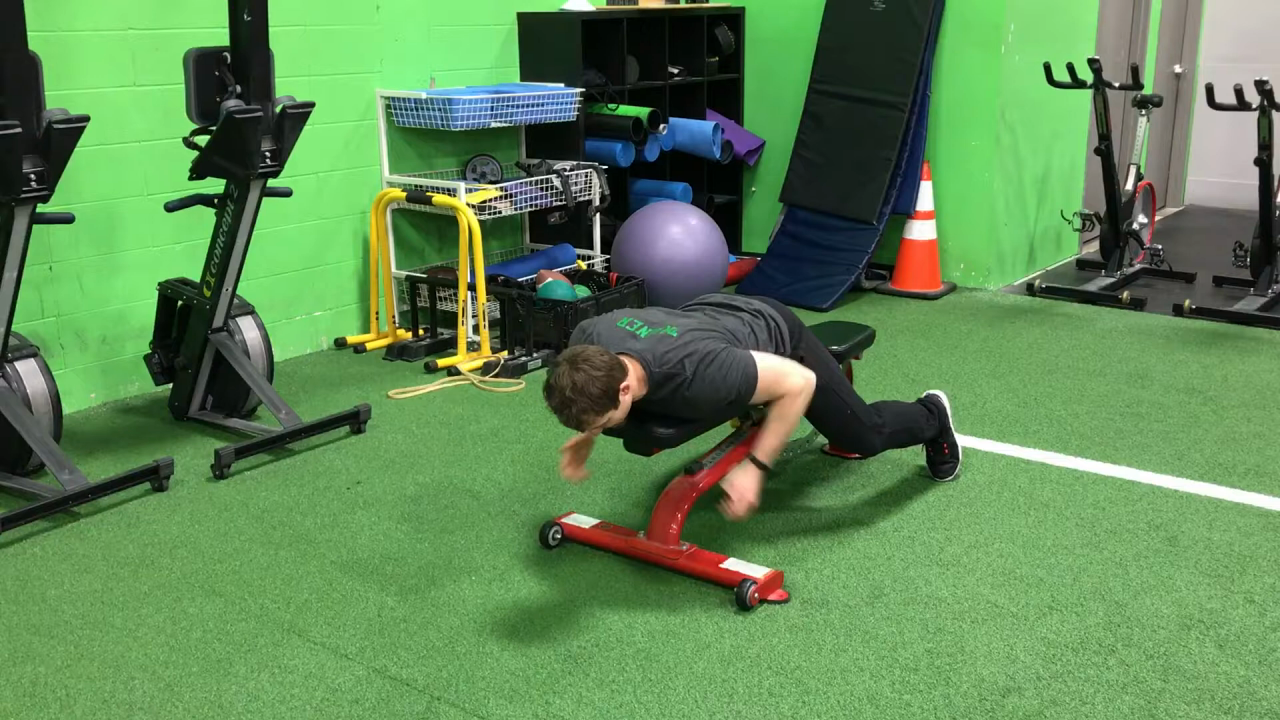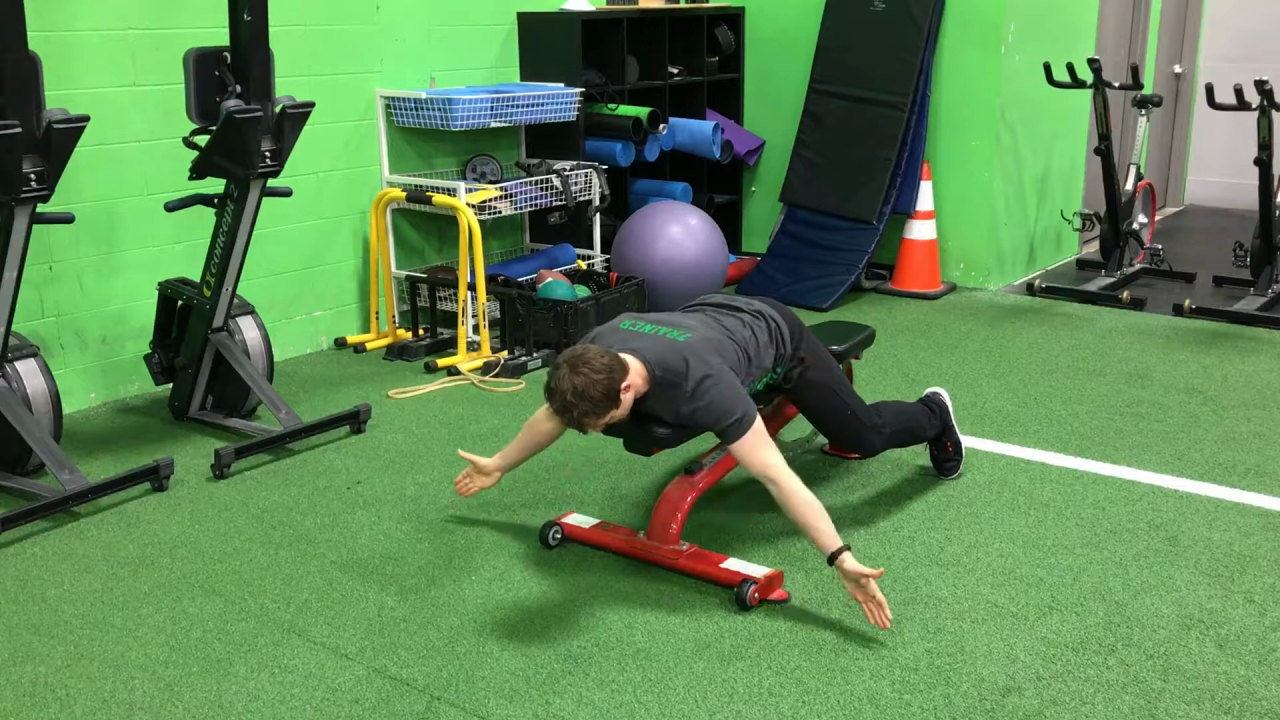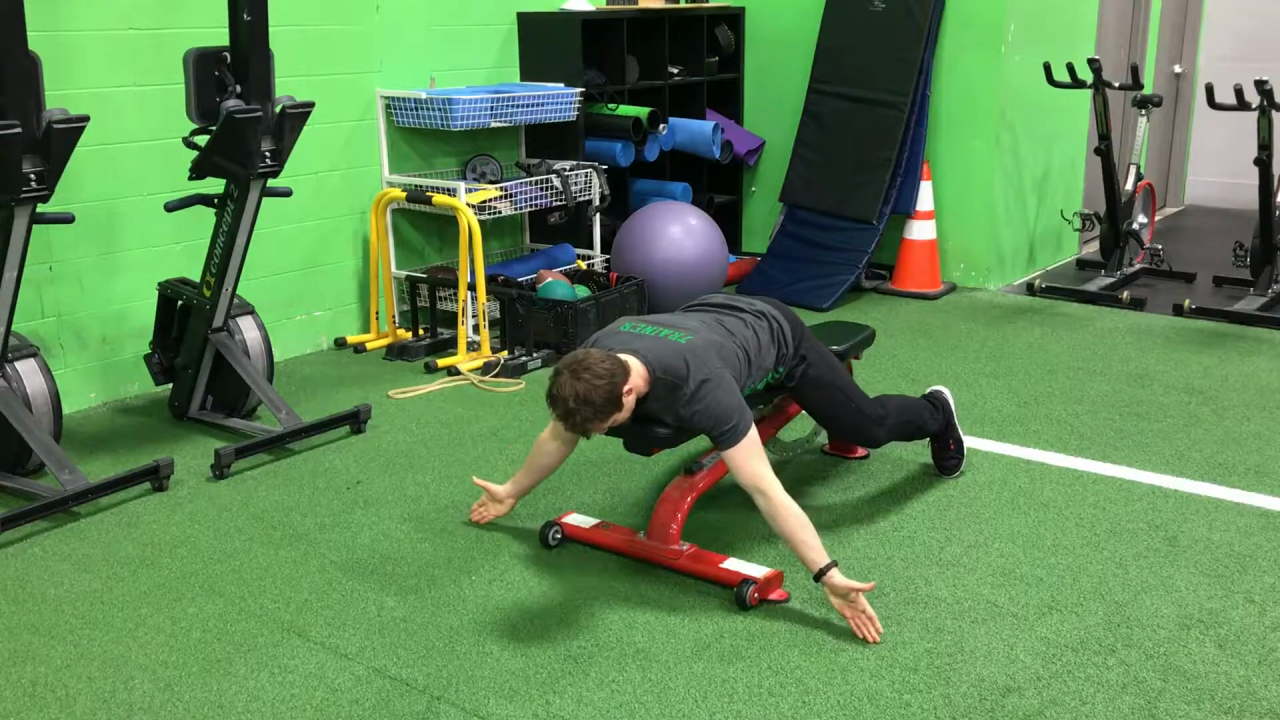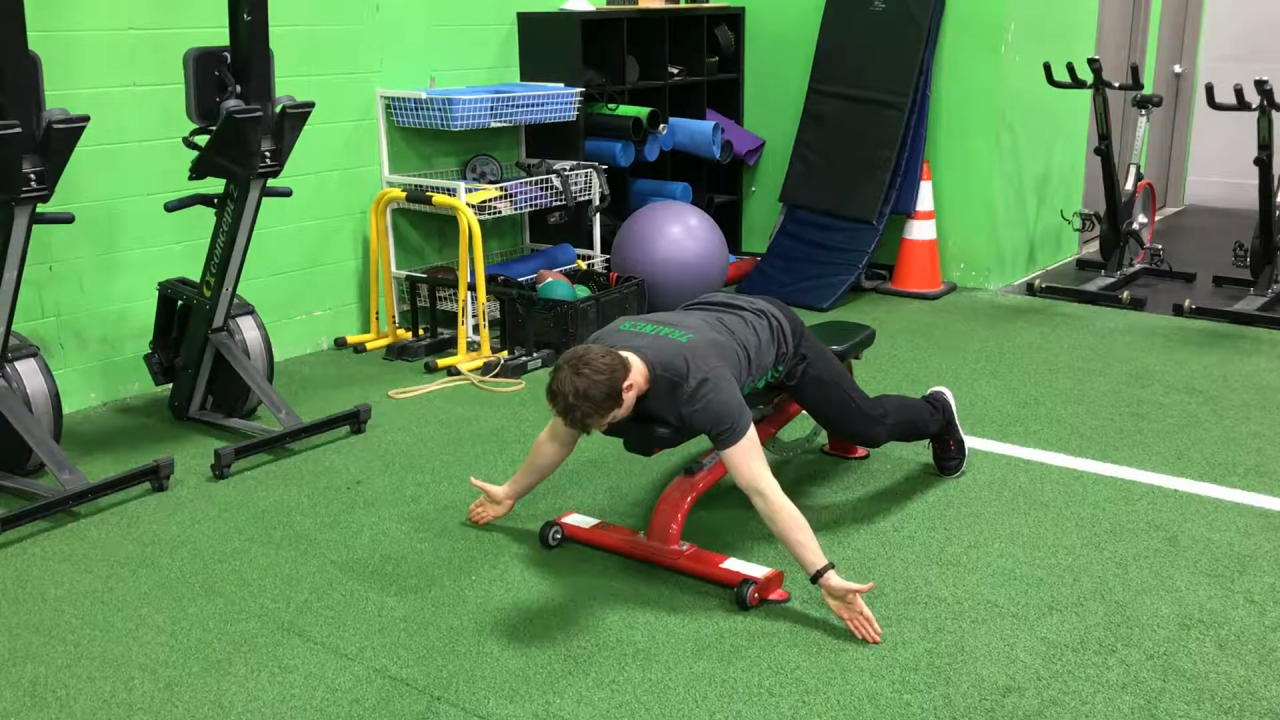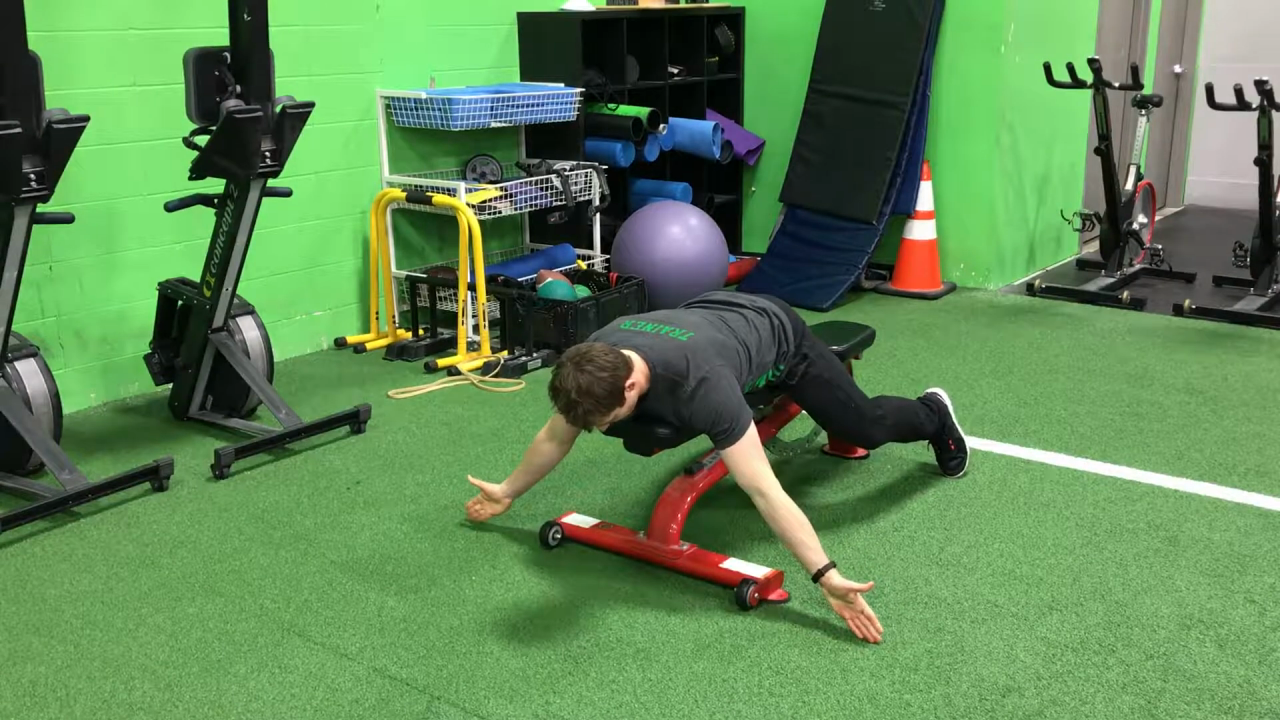
dt=0.5s
person 1, frame 1
left shoulder: (696, 370)
right shoulder: (589, 343)
left elbow: (800, 381)
left wrist: (755, 466)
right wrist: (583, 437)
left hip: (776, 337)
right hip: (718, 316)
left knee: (865, 433)
left ankle: (931, 417)
person 1, frame 2
left shoulder: (698, 385)
right shoulder: (590, 358)
left elbow: (776, 476)
right elbow: (552, 414)
left wrist: (841, 559)
right wrist: (498, 465)
left hip: (775, 336)
right hip: (716, 315)
left knee: (863, 433)
left ankle: (933, 415)
person 1, frame 3
left shoulder: (698, 389)
right shoulder: (591, 364)
left elbow: (764, 490)
right elbow: (559, 434)
left wrist: (828, 576)
right wrist: (511, 492)
left hip: (776, 335)
right hip: (717, 316)
left knee: (867, 426)
left ankle: (936, 413)
person 1, frame 4
left shoulder: (698, 386)
right shoulder: (591, 363)
left elbow: (762, 490)
right elbow: (557, 436)
left wrist: (825, 578)
right wrist: (509, 493)
left hip: (777, 335)
right hip: (718, 314)
left knee: (867, 424)
left ankle: (936, 413)
person 1, frame 5
left shoulder: (698, 386)
right shoulder: (593, 362)
left elbow: (766, 492)
right elbow: (555, 434)
left wrist: (827, 577)
right wrist: (507, 490)
left hip: (774, 331)
right hip: (716, 310)
left knee: (865, 426)
right knee: (745, 431)
left ankle: (933, 415)
